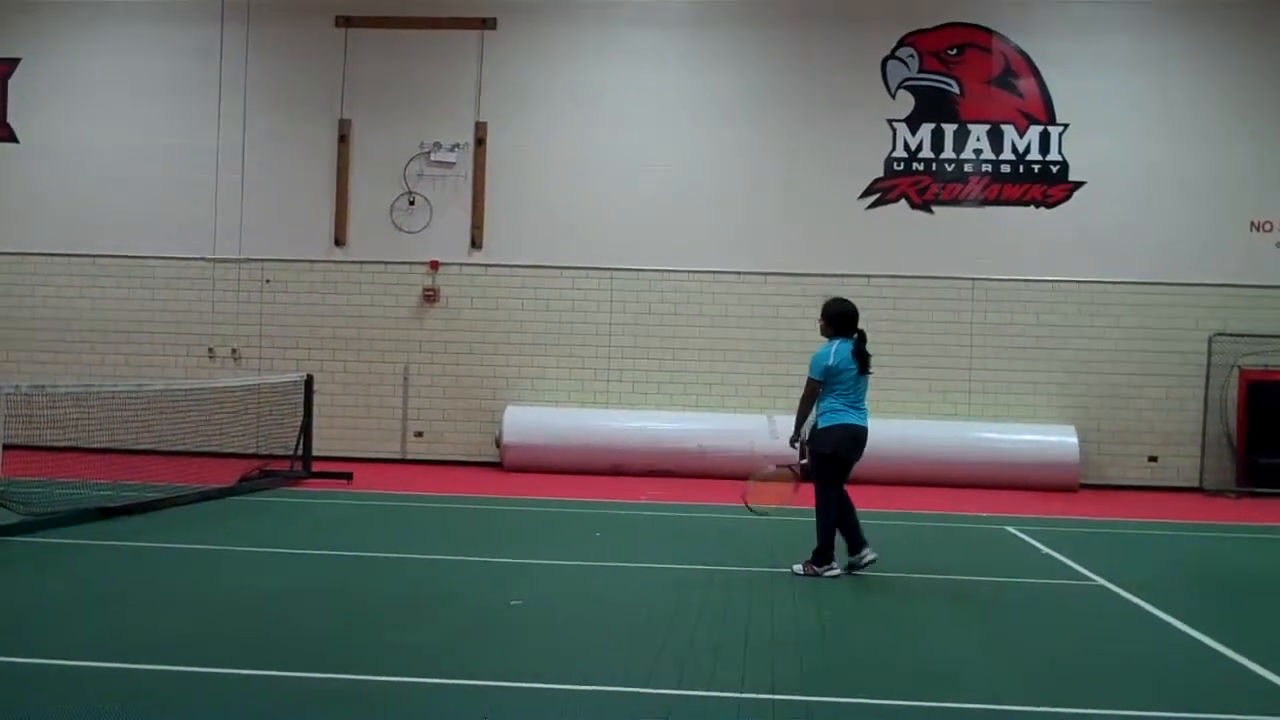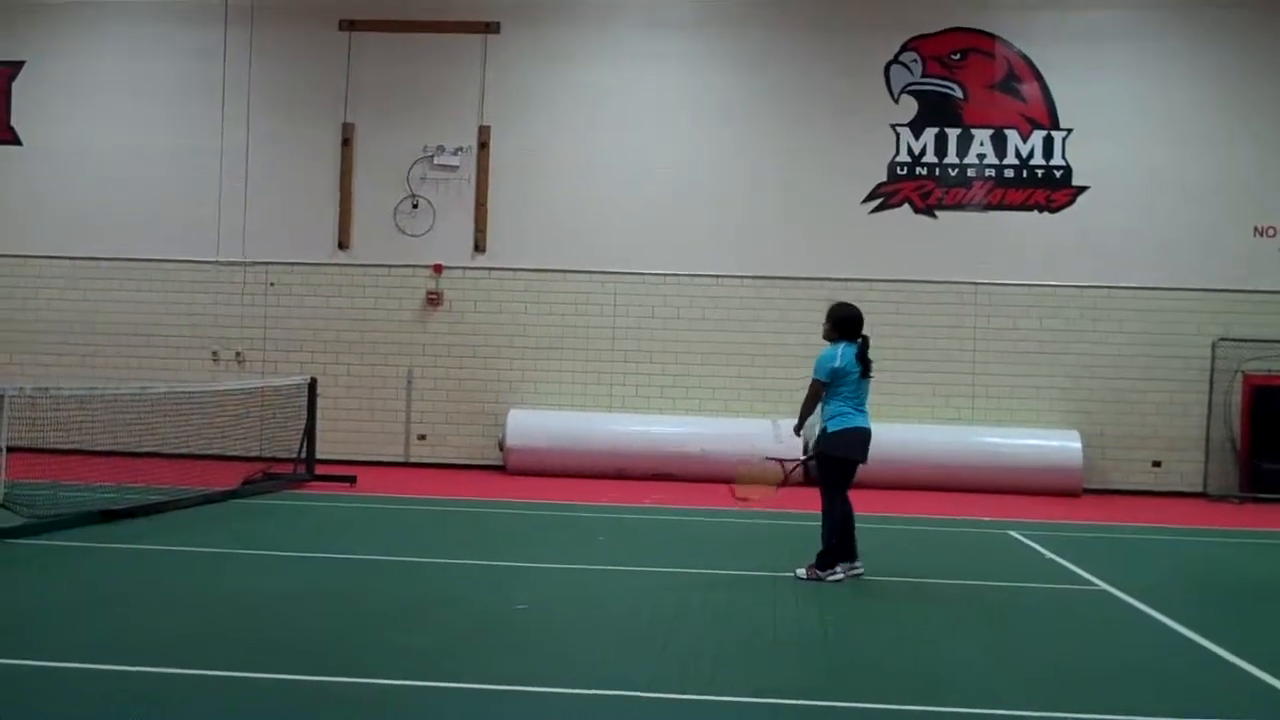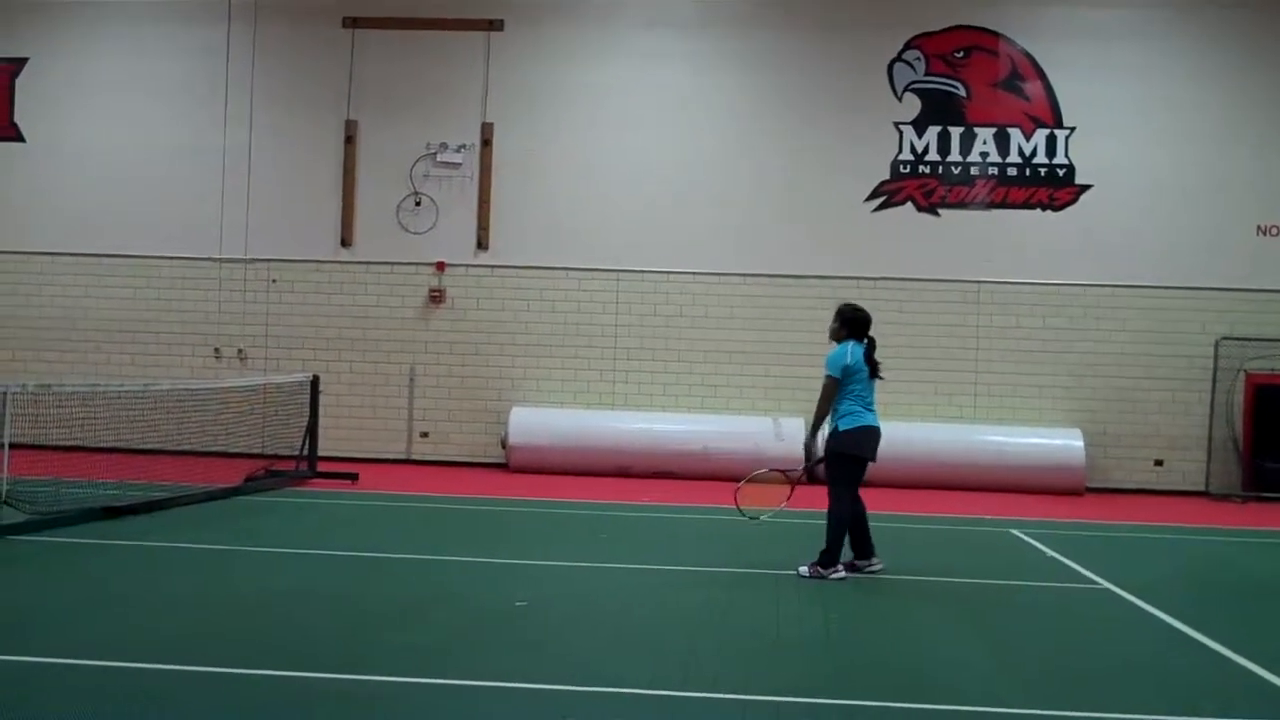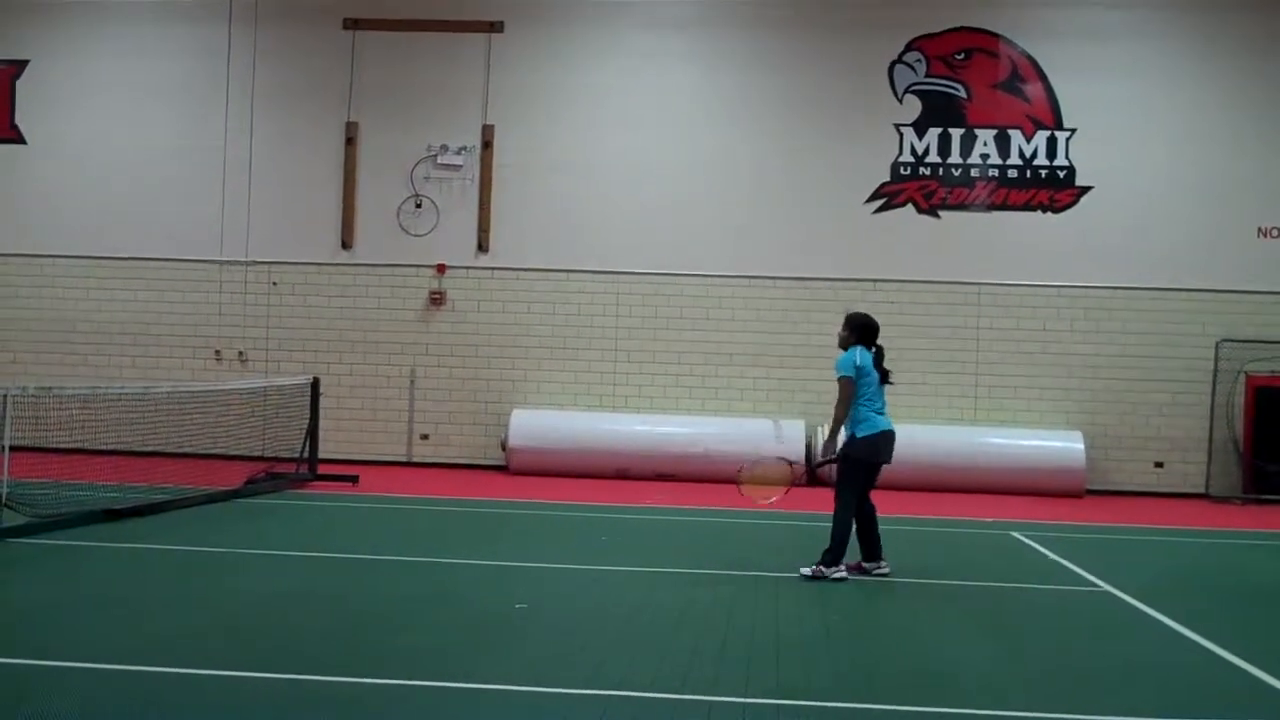
dt=0.2s
person 1, frame 1
left shoulder: (825, 355)
right shoulder: (859, 351)
left elbow: (809, 397)
left wrist: (797, 431)
left hip: (830, 430)
right hip: (857, 429)
left knee: (825, 495)
right knee: (837, 490)
left ankle: (823, 562)
right ankle: (860, 549)
person 1, frame 2
left shoulder: (830, 357)
right shoulder: (860, 354)
left elbow: (813, 397)
left wrist: (800, 424)
left hip: (838, 434)
right hip: (860, 432)
left knee: (832, 499)
right knee: (840, 496)
left ankle: (828, 566)
right ankle: (849, 559)
person 1, frame 3
left shoulder: (840, 355)
right shoulder: (864, 353)
left elbow: (827, 399)
left wrist: (812, 434)
left hip: (849, 432)
right hip: (867, 430)
left knee: (839, 498)
right knee: (850, 495)
left ankle: (829, 564)
right ankle: (866, 556)
person 1, frame 4
left shoulder: (849, 358)
right shoulder: (870, 359)
left elbow: (845, 402)
left wrist: (831, 438)
right wrist: (844, 442)
left hip: (864, 437)
right hip: (881, 435)
left knee: (845, 500)
right knee: (860, 498)
left ankle: (832, 563)
right ankle: (874, 559)
